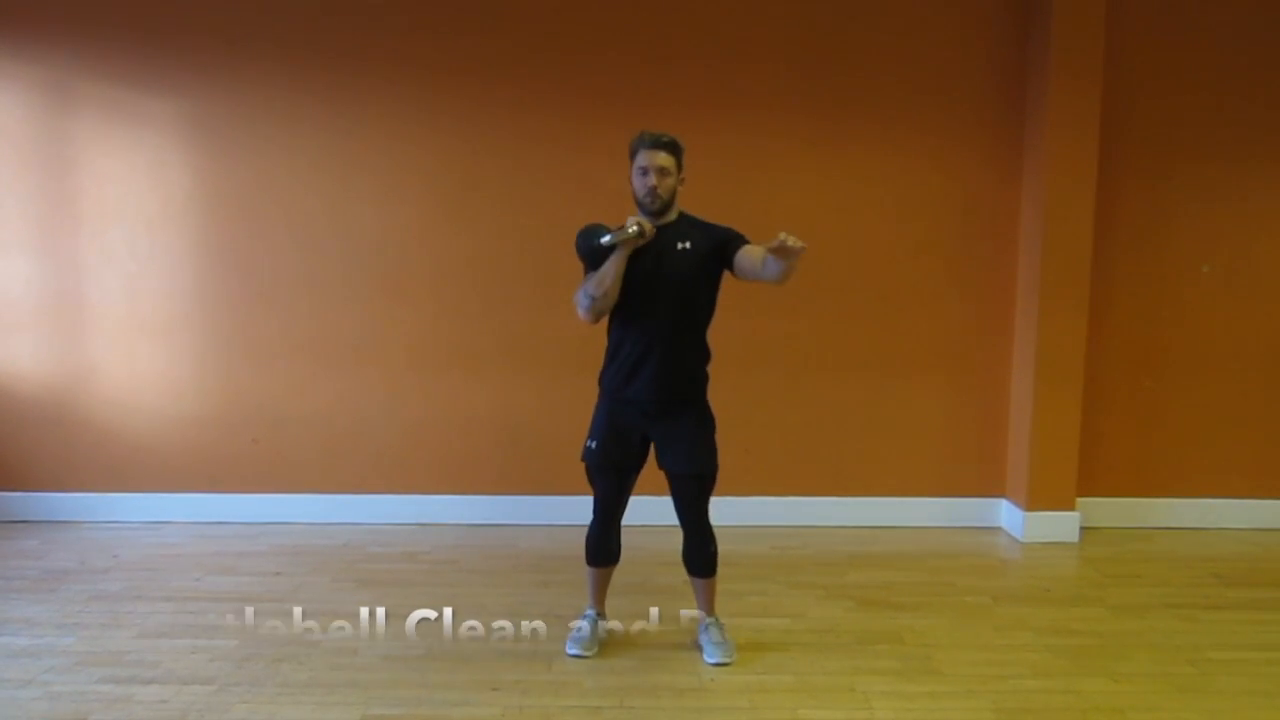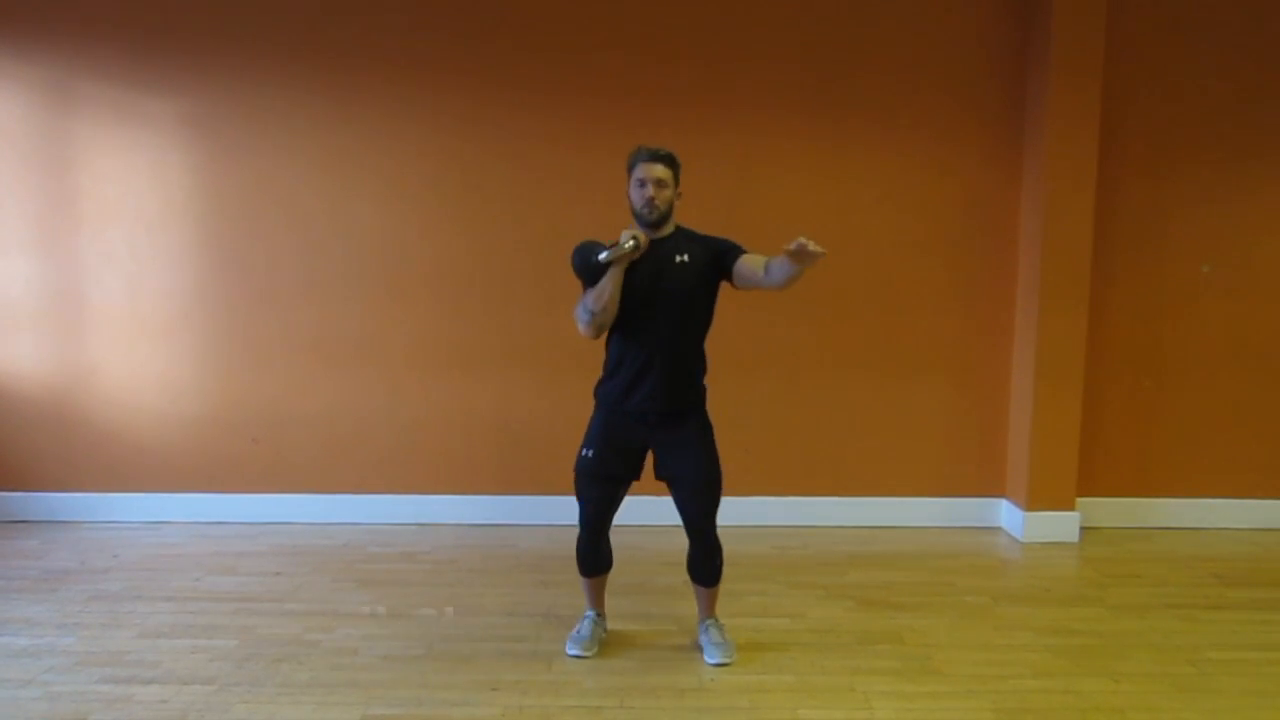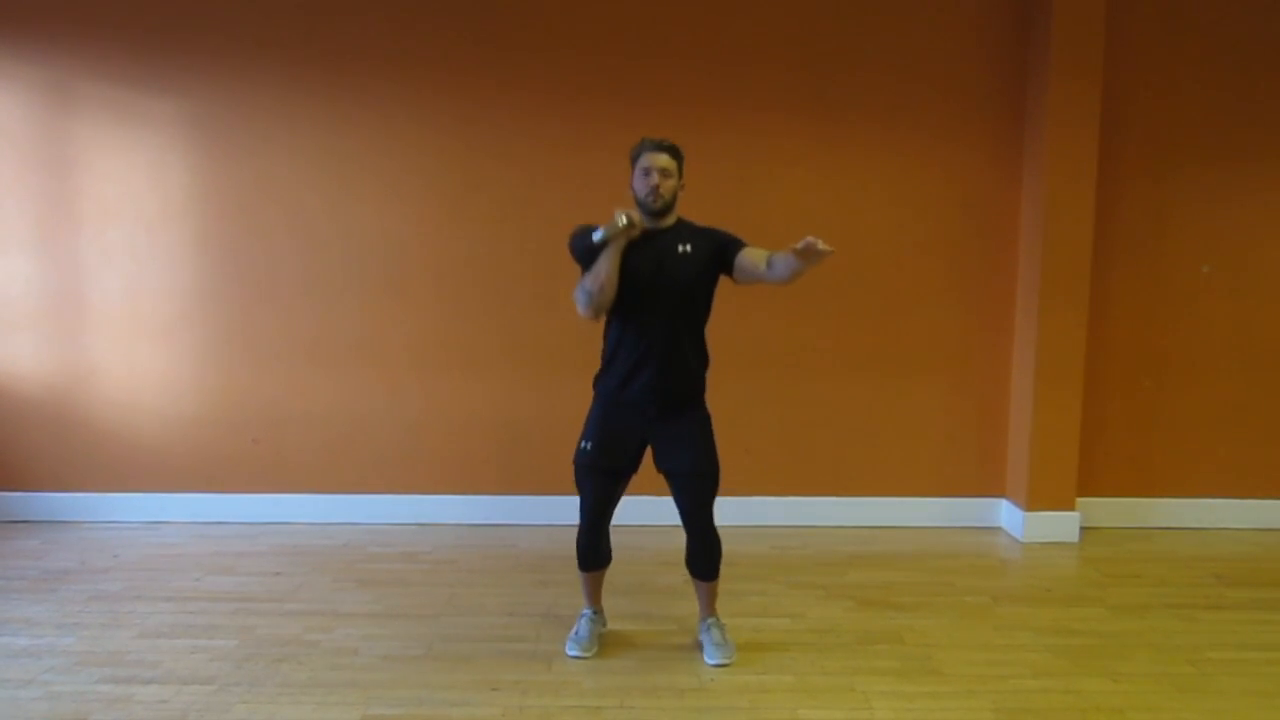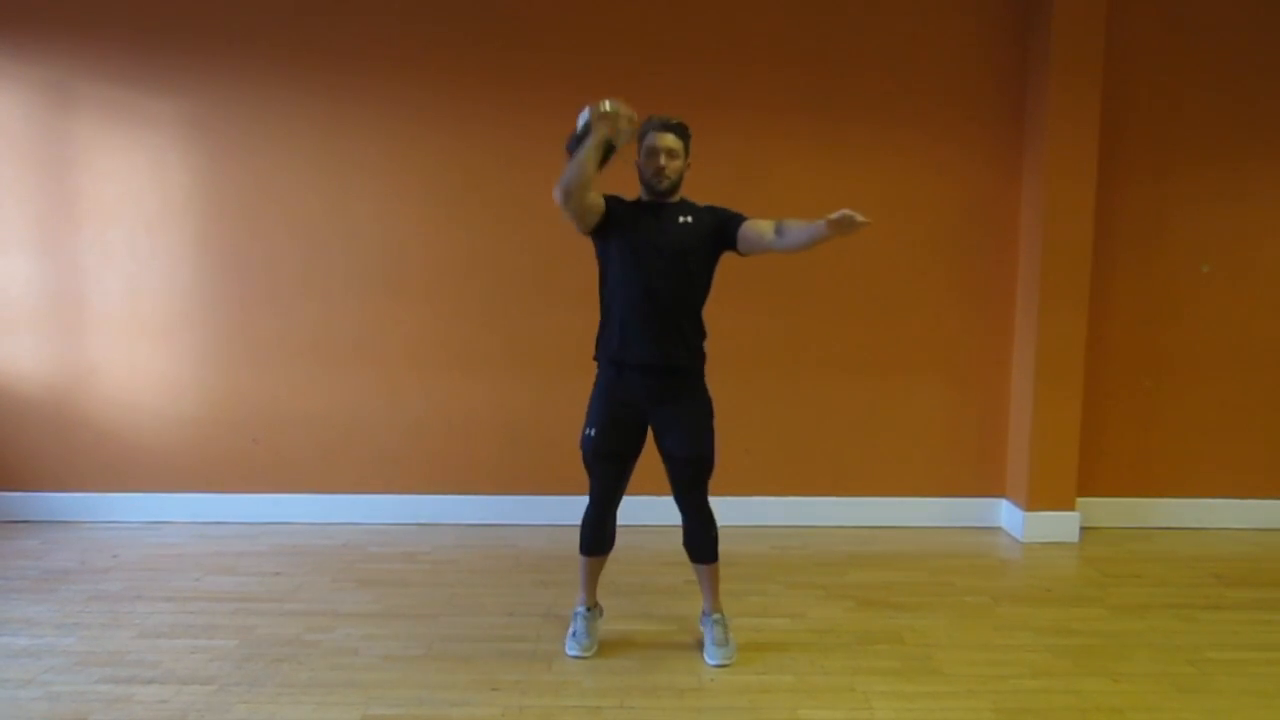
dt=0.2s
person 1, frame 1
left shoulder: (709, 238)
right shoulder: (613, 242)
left elbow: (768, 269)
right elbow: (588, 310)
left wrist: (784, 254)
right wrist: (622, 248)
left hip: (685, 404)
right hip: (621, 401)
left knee: (694, 517)
right knee: (605, 512)
left ankle: (708, 621)
right ankle: (594, 615)
person 1, frame 2
left shoulder: (707, 251)
right shoulder: (607, 258)
left elbow: (766, 274)
right elbow: (589, 325)
left wrist: (795, 261)
right wrist: (620, 261)
left hip: (683, 414)
right hip: (618, 411)
left knee: (702, 527)
right knee: (592, 523)
left ankle: (709, 622)
right ankle: (594, 617)
person 1, frame 3
left shoulder: (708, 243)
right shoulder: (608, 244)
left elbow: (767, 268)
right elbow: (589, 308)
left wrist: (800, 258)
right wrist: (616, 244)
left hip: (683, 407)
right hip: (617, 402)
left knee: (699, 520)
right knee: (592, 517)
left ankle: (710, 621)
right ankle: (592, 615)
person 1, frame 4
left shoulder: (708, 221)
right shoulder: (612, 213)
left elbow: (773, 236)
right elbow: (565, 195)
left wrist: (824, 228)
right wrist: (600, 135)
left hip: (681, 384)
right hip: (619, 380)
left knee: (693, 502)
right knee: (602, 499)
left ankle: (713, 616)
right ankle: (587, 609)
